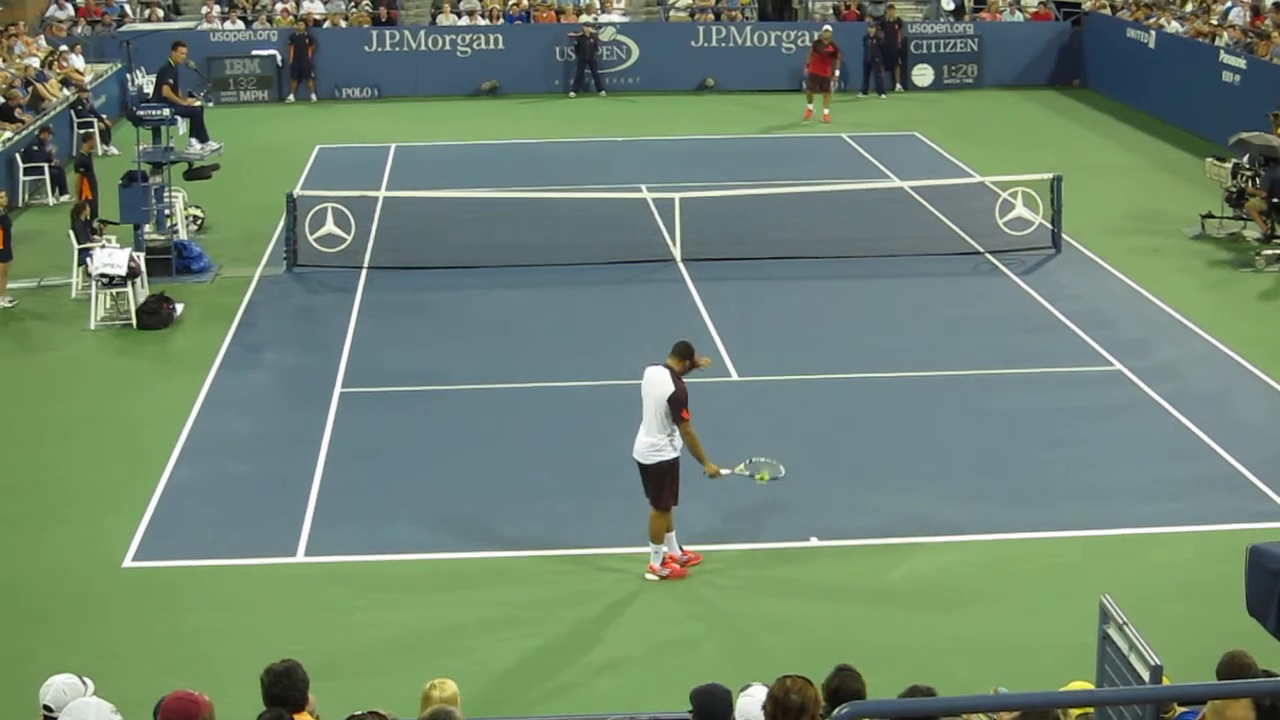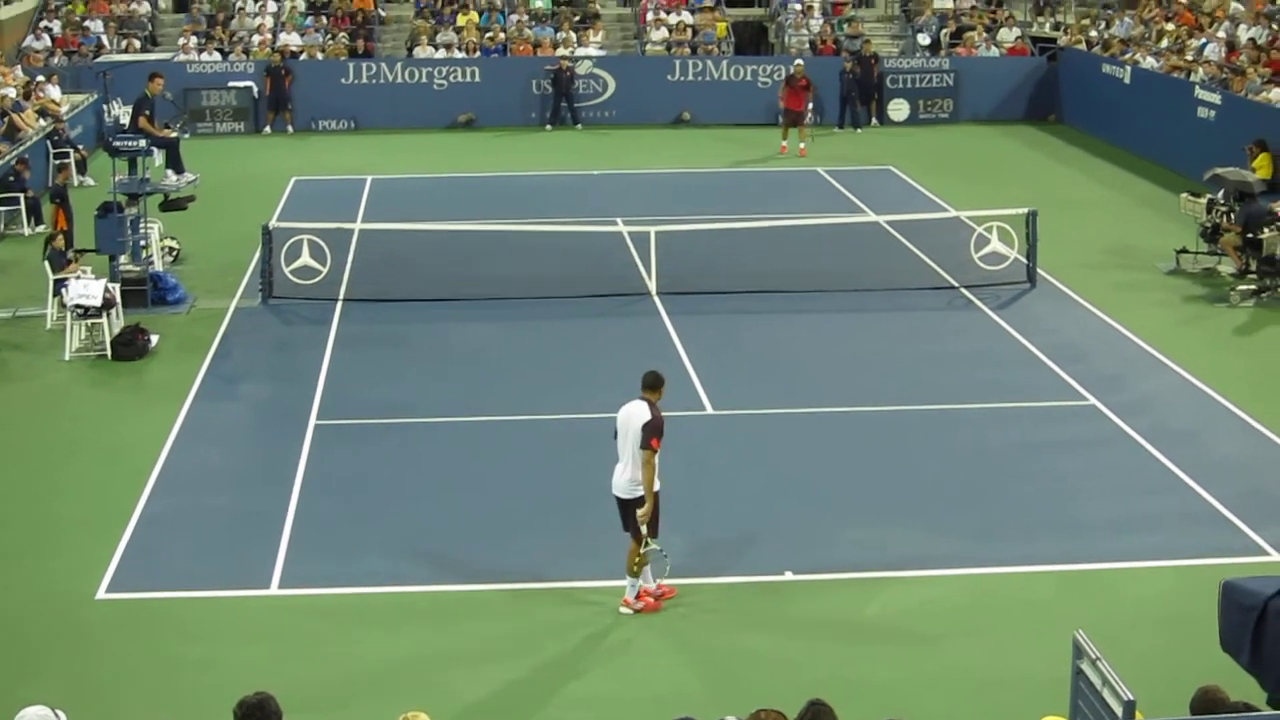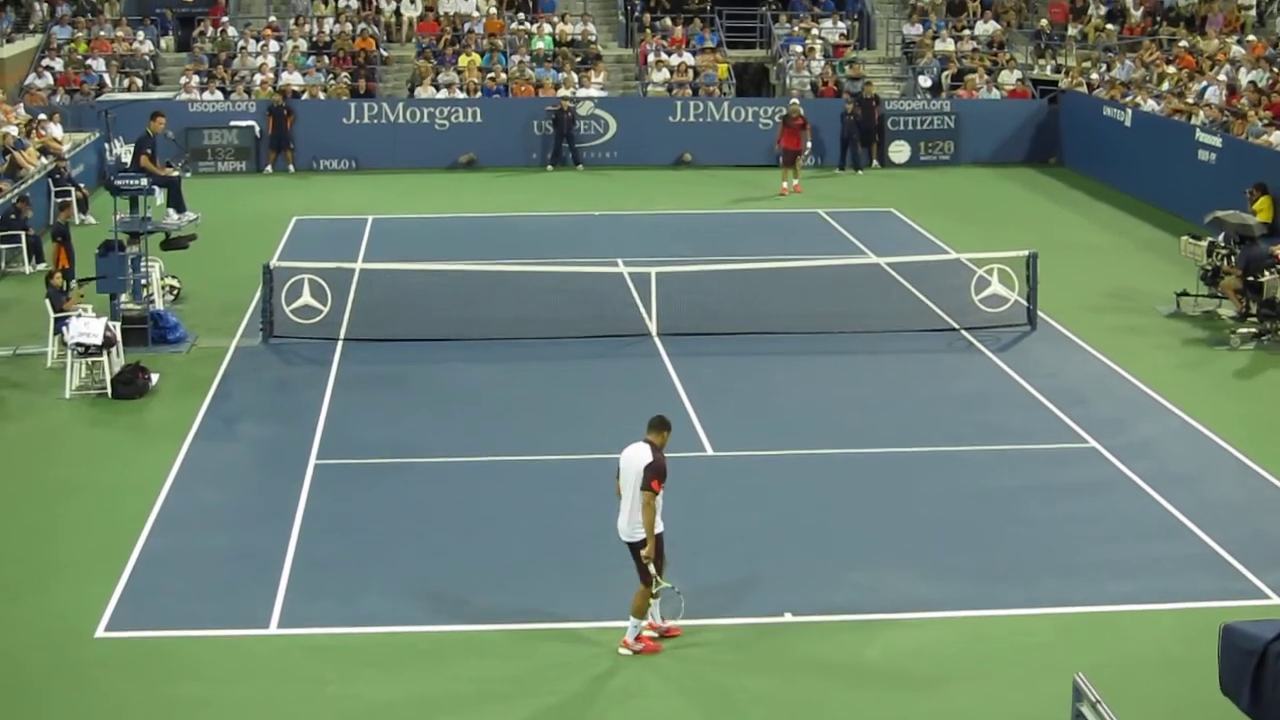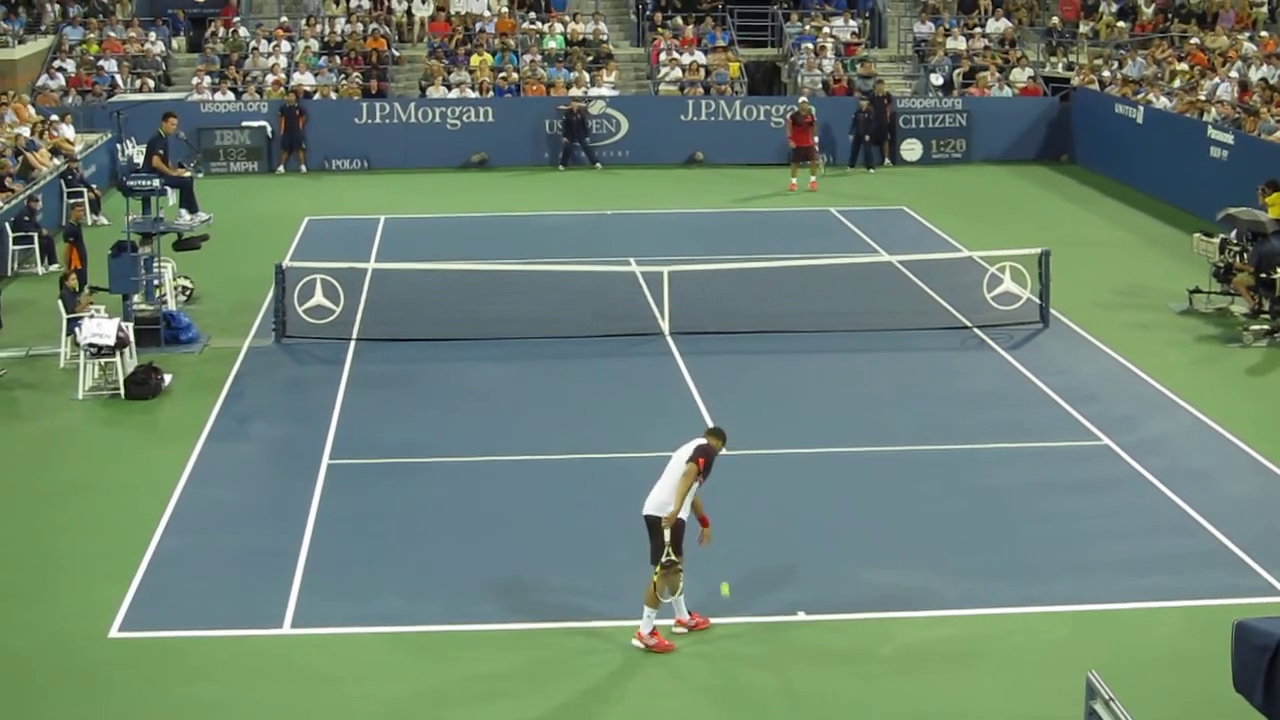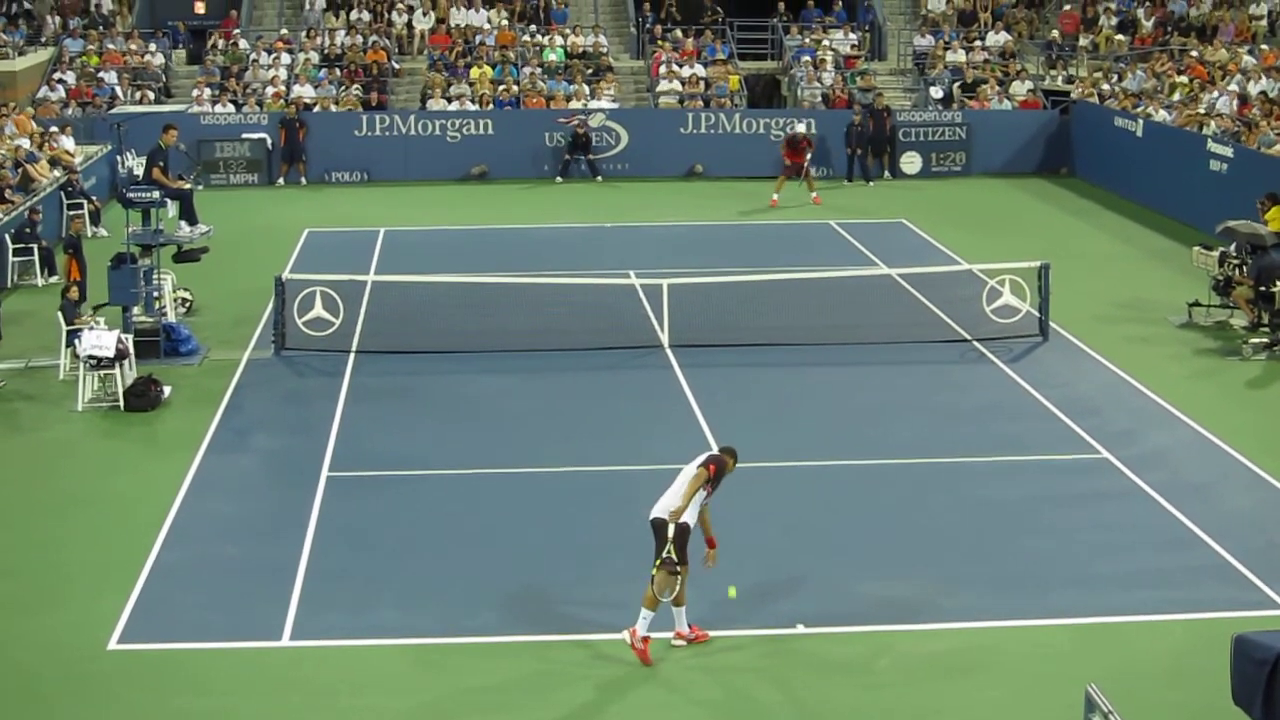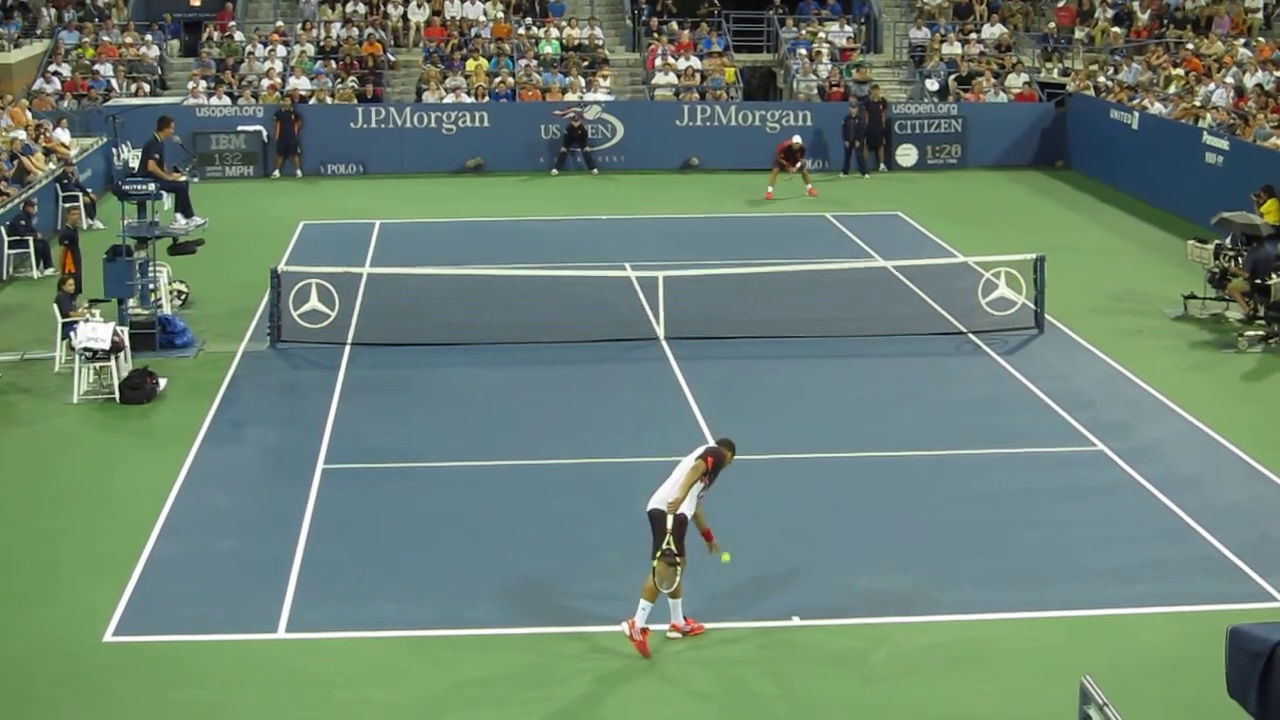
dt=0.7s
person 1, frame 1
left shoulder: (651, 371)
right shoulder: (676, 389)
left elbow: (672, 367)
right elbow: (686, 432)
left wrist: (694, 363)
right wrist: (706, 463)
left hip: (644, 449)
right hip: (661, 455)
left knee: (664, 505)
right knee: (660, 509)
left ankle: (674, 552)
right ankle: (656, 565)
person 1, frame 2
left shoulder: (625, 409)
right shoulder: (653, 418)
right elbow: (647, 461)
right wrist: (649, 502)
left hip: (620, 484)
right hip: (639, 489)
left knee: (641, 539)
right knee: (638, 542)
left ankle: (648, 586)
right ankle: (630, 599)
person 1, frame 3
left shoulder: (629, 451)
right shoulder: (655, 460)
right elbow: (648, 502)
right wrist: (650, 543)
left hip: (627, 526)
right hip: (643, 531)
left knee: (656, 573)
right knee: (648, 583)
left ankle: (653, 623)
right ankle: (630, 640)
person 1, frame 4
left shoulder: (690, 447)
right shoulder: (706, 449)
right elbow: (688, 475)
left wrist: (705, 524)
right wrist: (676, 510)
left hip: (655, 509)
right hip: (666, 513)
left knee: (674, 565)
right knee: (664, 570)
left ankle: (683, 618)
right ankle: (645, 632)
person 1, frame 5
left shoulder: (704, 463)
right shoulder: (717, 461)
left elbow: (701, 511)
right elbow: (698, 478)
left wrist: (711, 546)
right wrist: (683, 506)
left hip: (666, 517)
right hip: (672, 518)
left knee: (679, 573)
left ankle: (682, 631)
right ankle: (638, 633)
person 1, frame 6
left shoulder: (703, 456)
right shoulder: (715, 453)
left elbow: (694, 508)
right elbow: (696, 469)
left wrist: (708, 537)
right wrist: (680, 497)
left hip: (662, 508)
right hip: (669, 510)
left knee: (676, 564)
left ankle: (678, 623)
right ankle: (637, 624)
